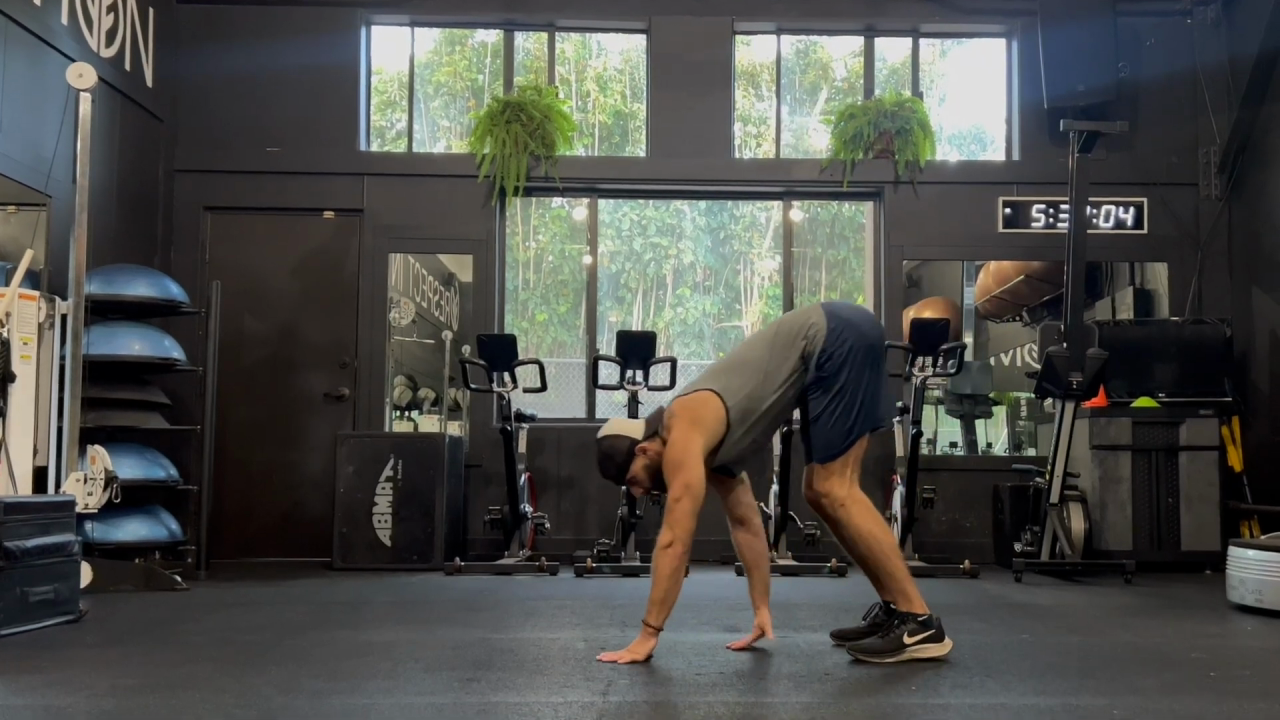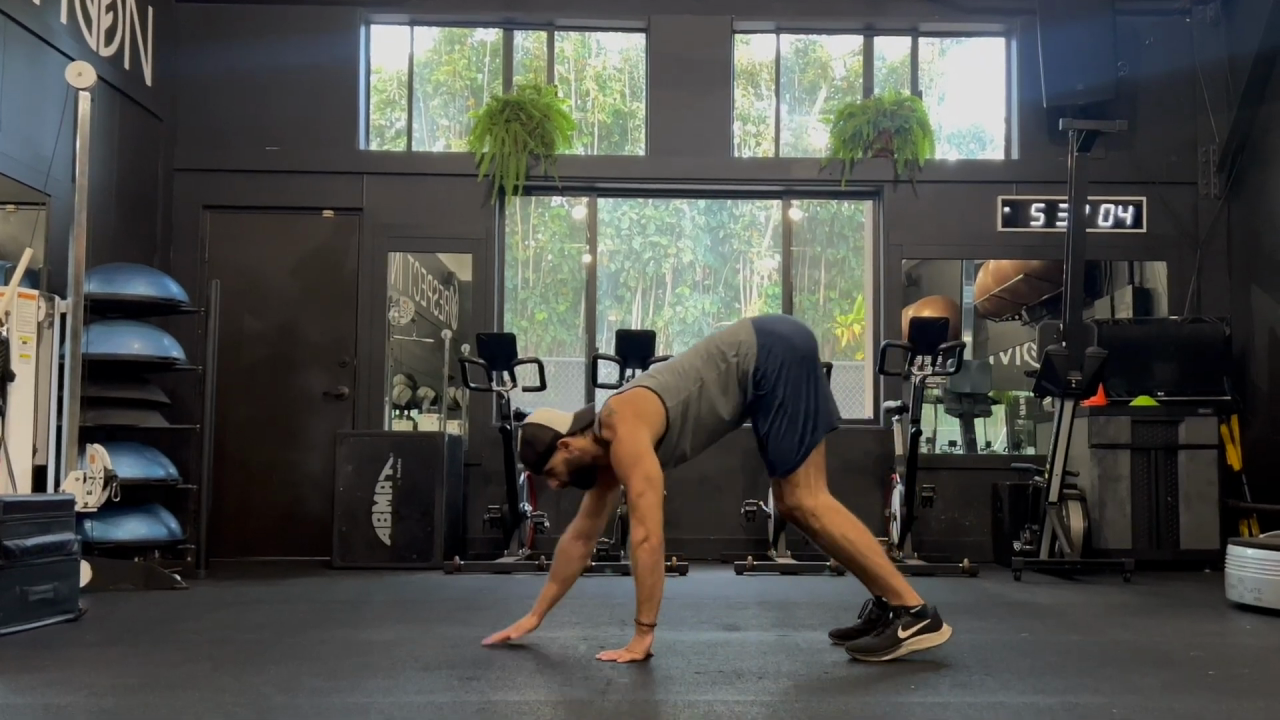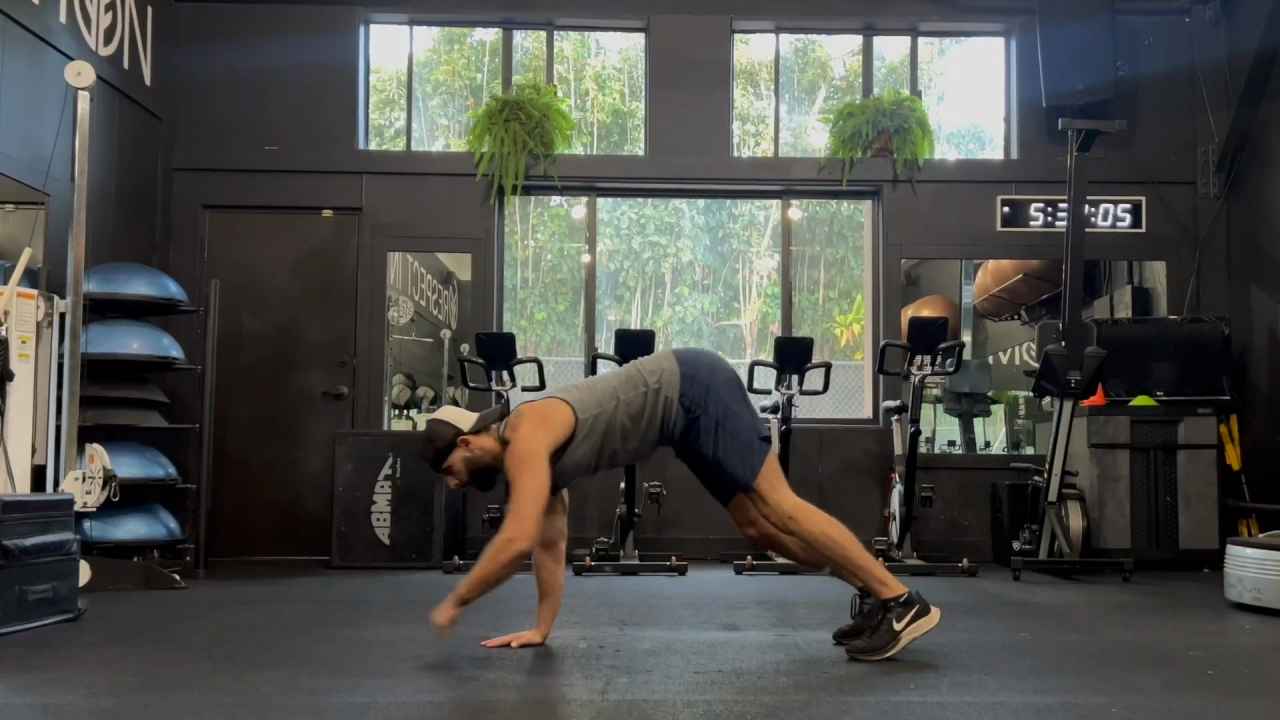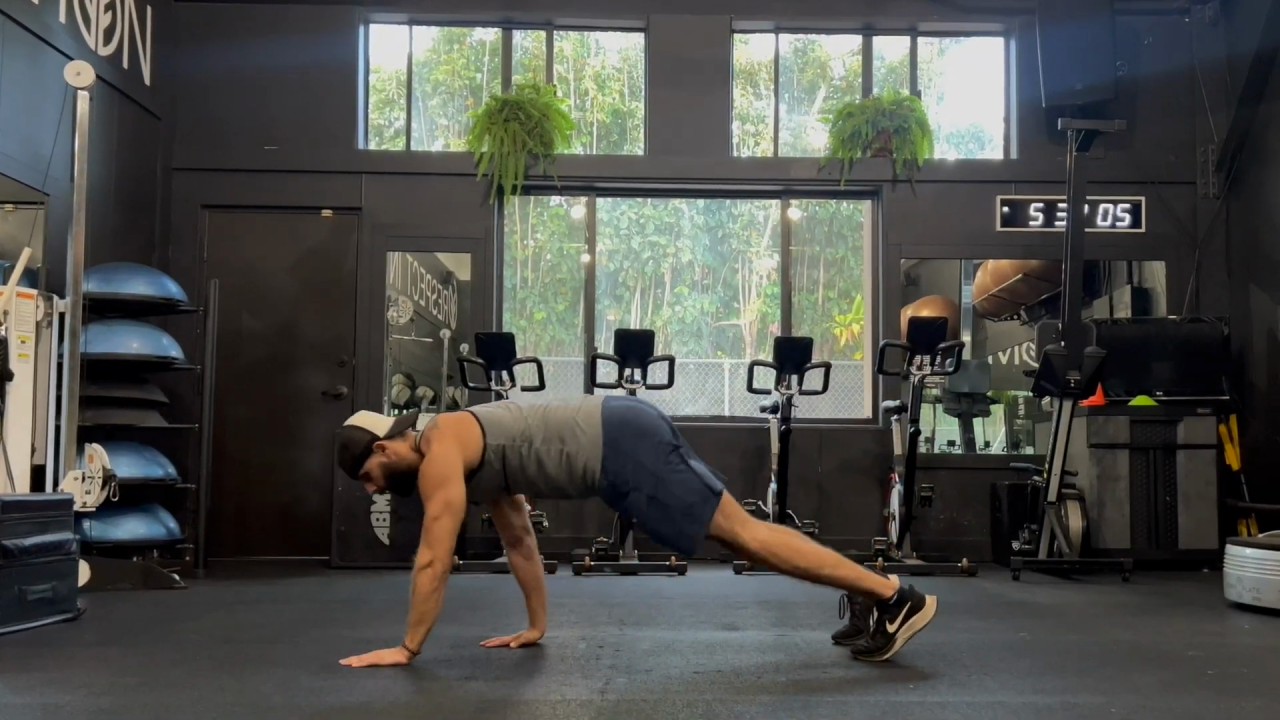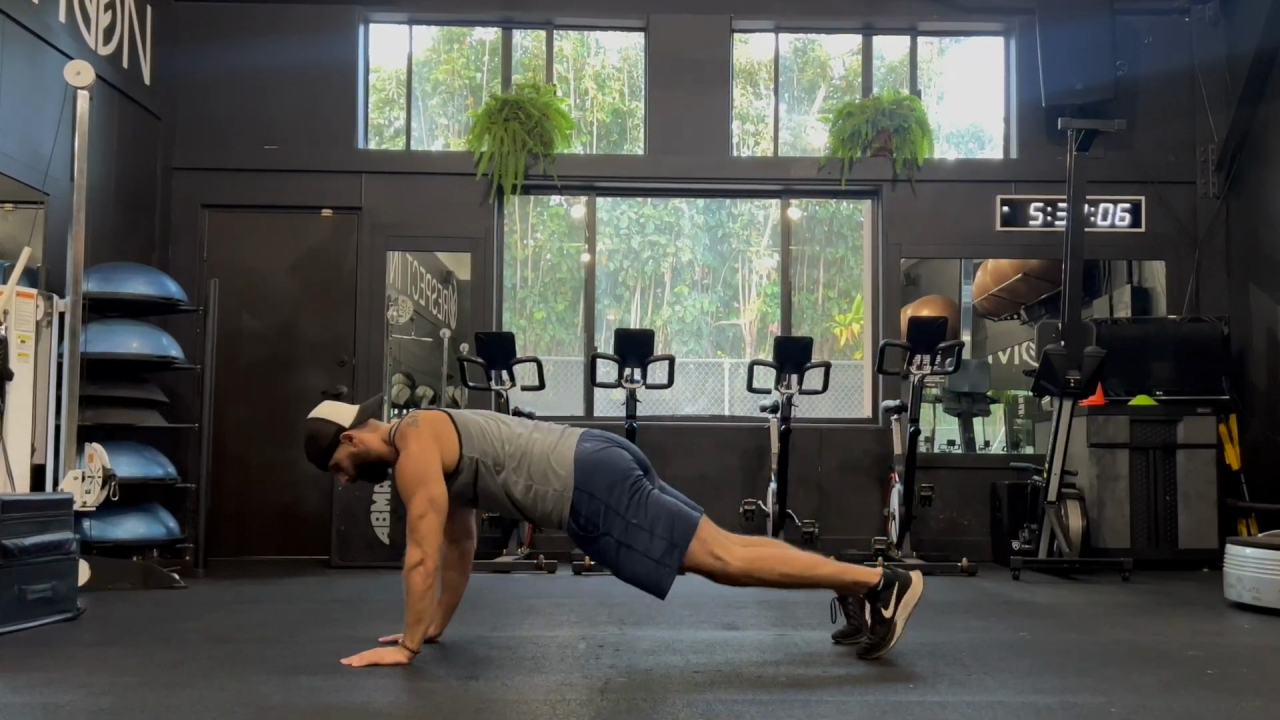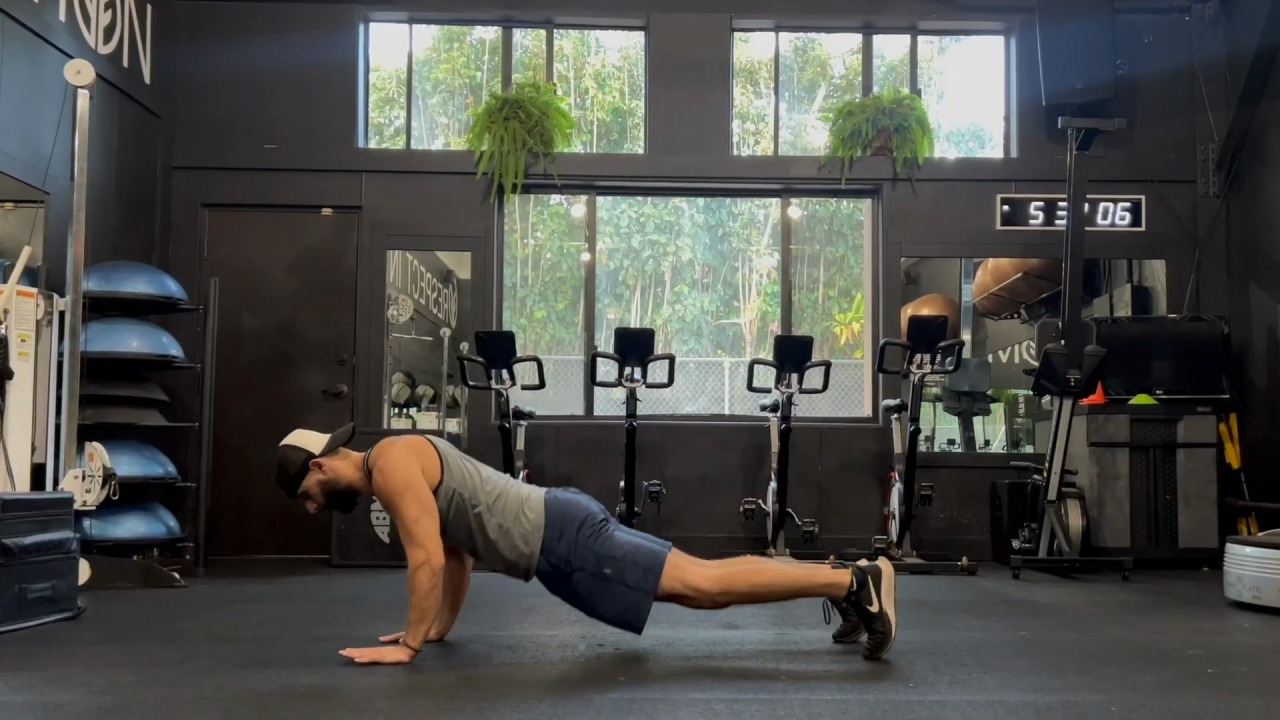
dt=0.5s
person 1, frame 1
left shoulder: (682, 438)
right shoulder: (708, 442)
left elbow: (674, 541)
right elbow: (744, 521)
left wrist: (647, 636)
right wrist: (761, 610)
left hip: (840, 337)
right hip: (831, 339)
left knee: (833, 491)
right knee: (820, 492)
left ankle: (919, 624)
right ankle: (895, 610)
person 1, frame 2
left shoulder: (625, 433)
right shoulder: (604, 445)
left elbow: (647, 536)
right elbow: (581, 535)
left wrist: (643, 635)
right wrist: (534, 617)
left hip: (772, 352)
right hip: (762, 359)
left knee: (805, 501)
right knee: (795, 504)
left ankle: (913, 614)
right ankle: (887, 603)
person 1, frame 3
left shoulder: (523, 438)
right shoulder: (531, 451)
left elbow: (518, 538)
right elbow: (546, 540)
left wrist: (456, 602)
right wrist: (542, 626)
left hip: (693, 387)
right hip: (686, 402)
left knee: (778, 510)
right knee: (757, 526)
left ankle: (902, 602)
right ankle: (875, 596)
person 1, frame 4
left shoulder: (437, 451)
right shoulder: (468, 452)
left elbow: (433, 559)
right elbow: (518, 538)
left wrist: (407, 647)
right wrist: (538, 623)
left hip: (618, 446)
right hip: (624, 427)
left knee: (743, 535)
right knee: (739, 531)
left ankle: (895, 597)
right ankle: (870, 592)
person 1, frame 5
left shoulder: (413, 446)
right shoulder: (435, 437)
left elbow: (422, 557)
right elbow: (458, 541)
left wrist: (408, 646)
right wrist: (435, 625)
left hip: (590, 490)
right hip: (599, 458)
left knee: (725, 561)
right knee: (721, 543)
left ankle: (882, 583)
right ankle: (855, 587)
person 1, frame 6
left shoulder: (389, 463)
right shoulder: (405, 465)
left elbow: (428, 559)
right elbow: (457, 549)
left wrist: (408, 643)
right wrist: (438, 627)
left hip: (561, 543)
right hip: (562, 525)
left knee: (701, 584)
right knee: (696, 571)
left ankle: (856, 580)
right ankle: (845, 579)
